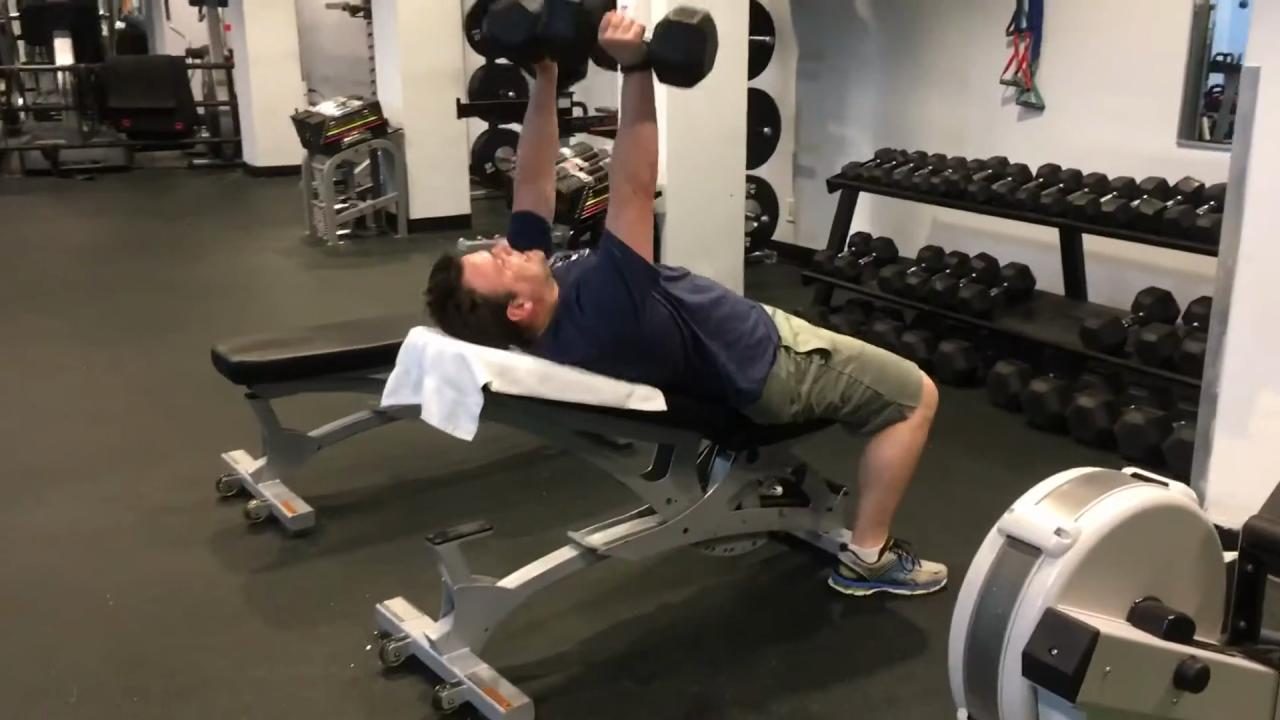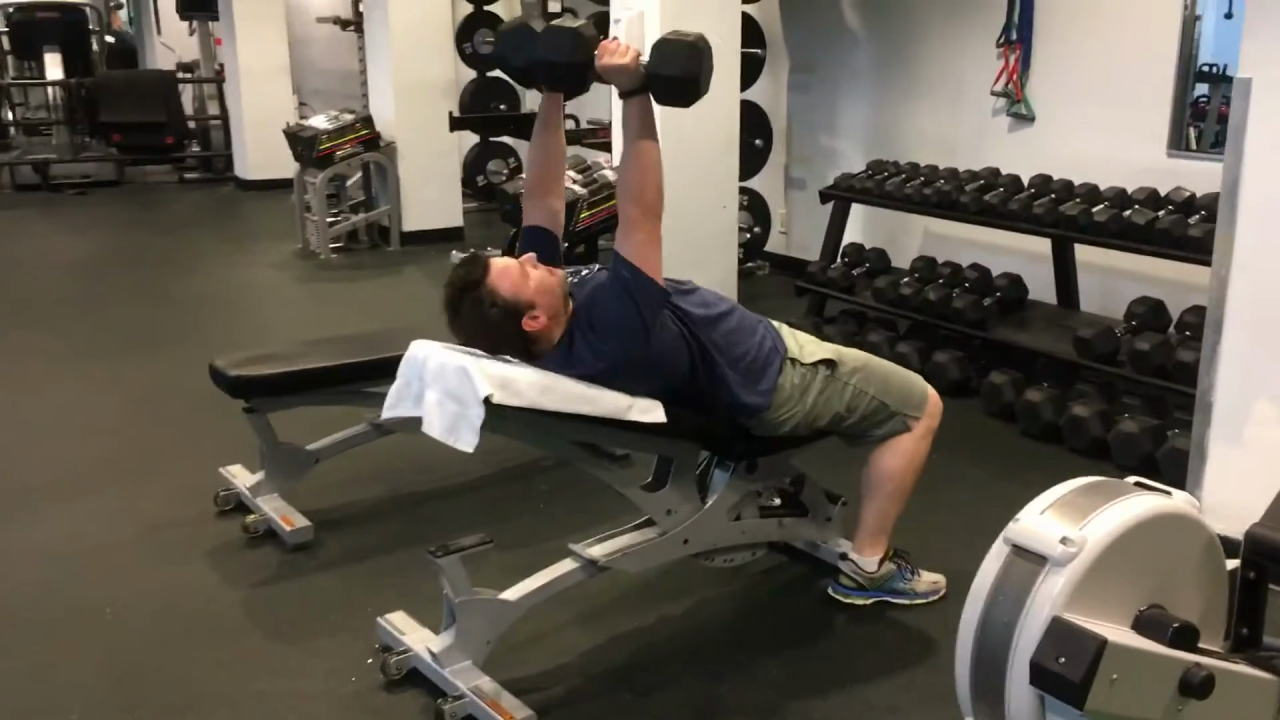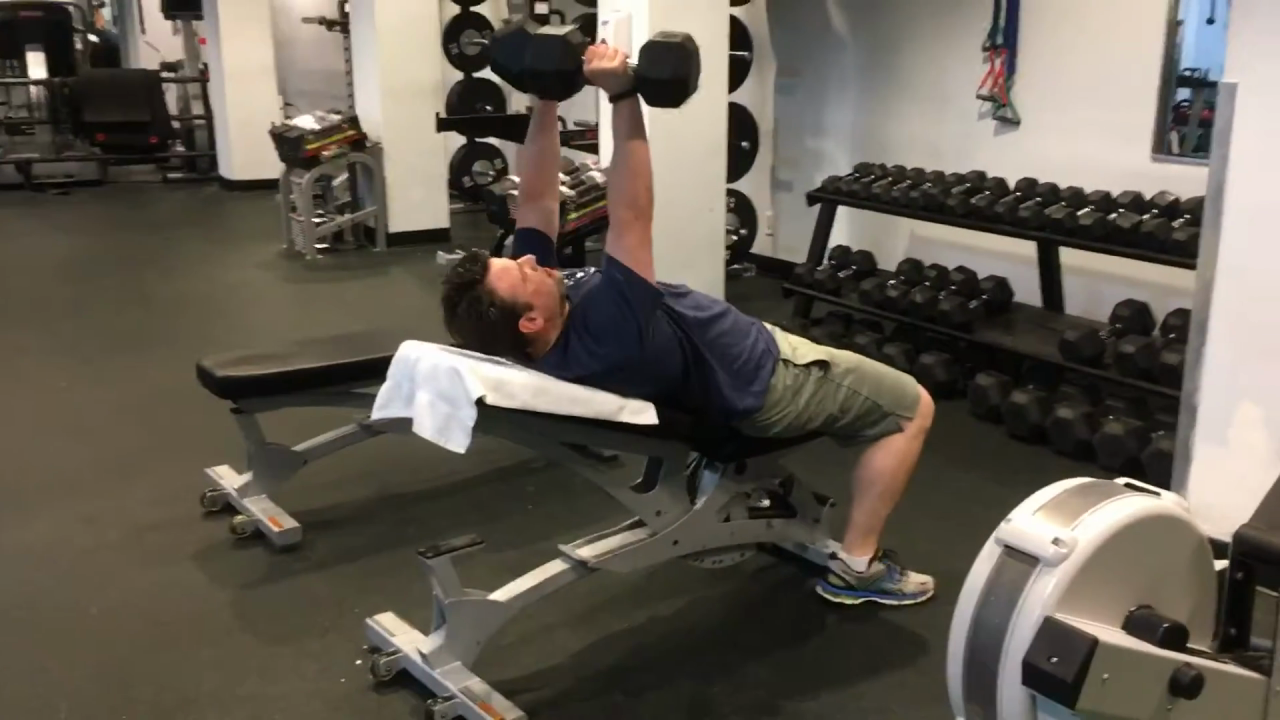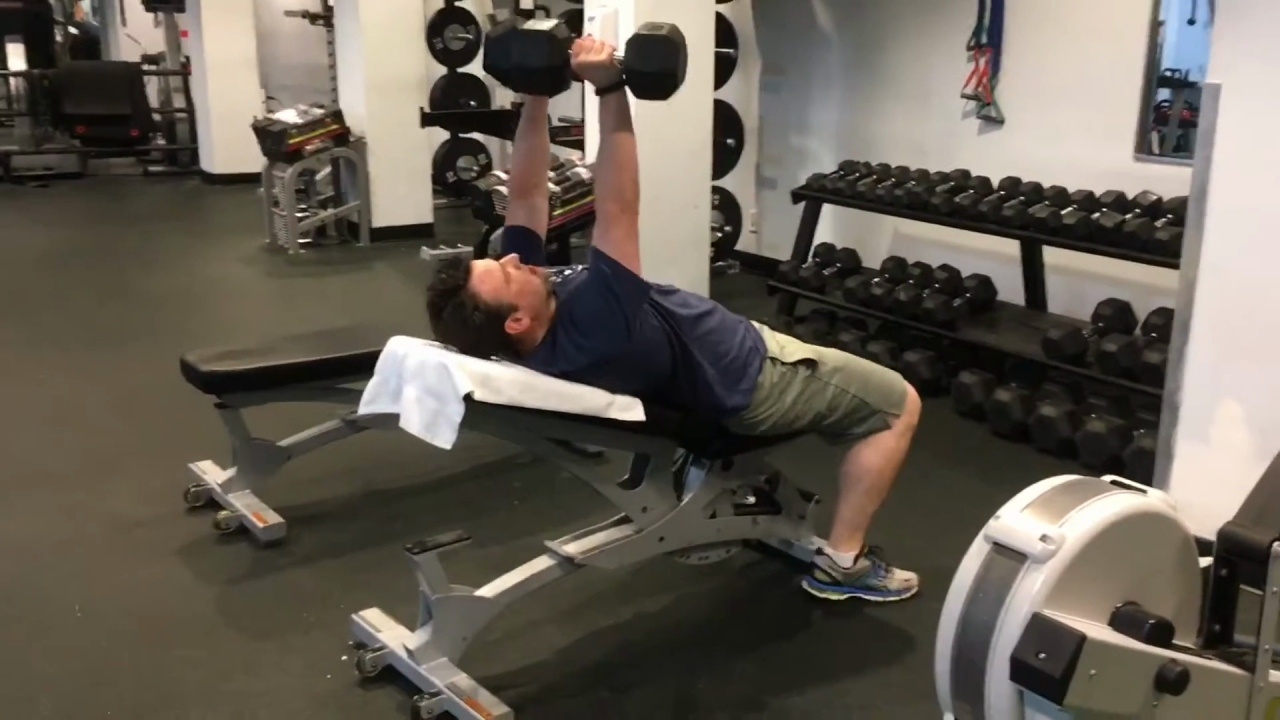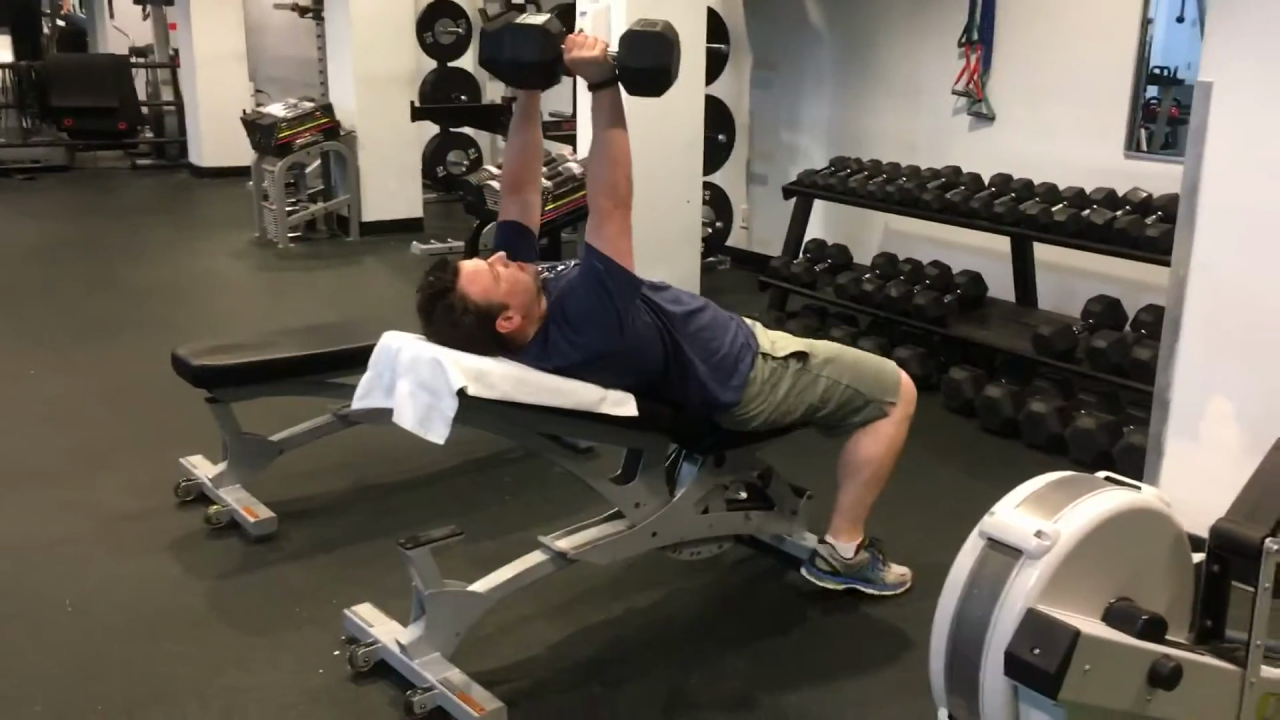
dt=0.1s
person 1, frame 1
left shoulder: (520, 280)
right shoulder: (599, 319)
left elbow: (535, 180)
right elbow: (632, 194)
left wrist: (545, 72)
right wrist: (635, 68)
left hip: (739, 330)
right hip: (762, 366)
right knee: (915, 395)
right ankle: (868, 557)
person 1, frame 2
left shoulder: (533, 293)
right shoulder: (610, 340)
left elbow: (543, 196)
right elbow: (640, 217)
left wrist: (552, 95)
right wrist: (634, 91)
right hip: (768, 381)
right knee: (919, 407)
right ankle: (868, 567)
person 1, frame 3
left shoulder: (523, 294)
right shoulder: (606, 341)
left elbow: (537, 199)
right elbow: (631, 218)
left wrist: (546, 98)
right wrist: (622, 94)
right hip: (762, 381)
right knee: (912, 407)
right ankle: (856, 566)
person 1, frame 4
left shoulder: (510, 297)
right shoulder: (594, 338)
left elbow: (527, 196)
right elbow: (618, 212)
left wrist: (536, 95)
right wrist: (609, 88)
right hip: (749, 379)
right knee: (899, 404)
right ankle: (842, 561)
person 1, frame 5
left shoulder: (507, 291)
right shoulder: (586, 332)
left elbow: (520, 191)
right elbow: (611, 207)
left wrist: (529, 91)
right wrist: (603, 83)
left hip: (716, 341)
right hip: (741, 375)
right knee: (895, 391)
right ankle: (842, 553)
